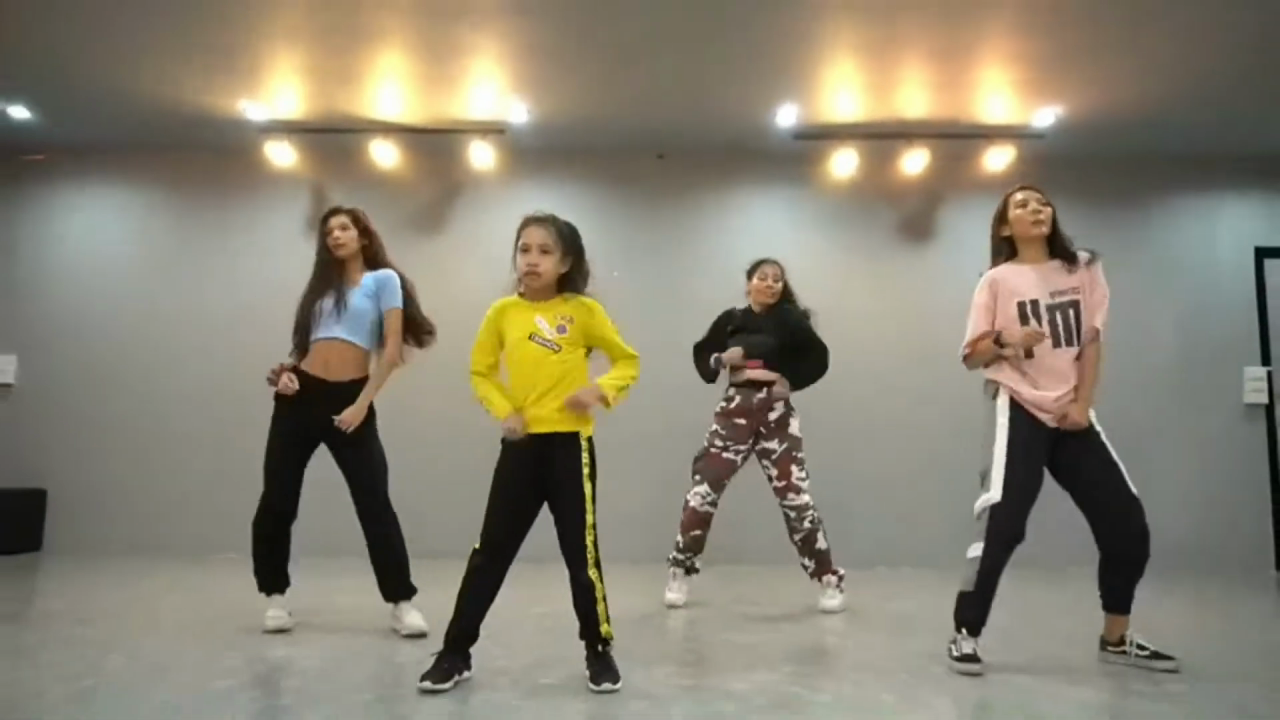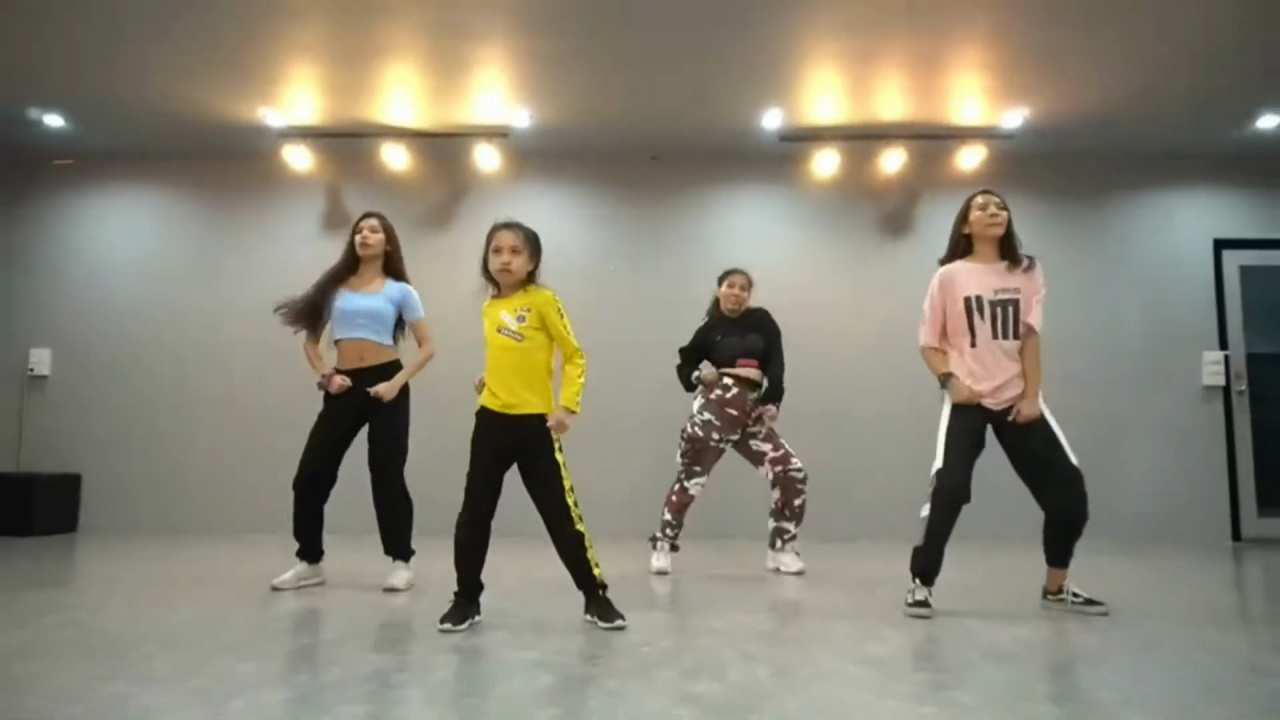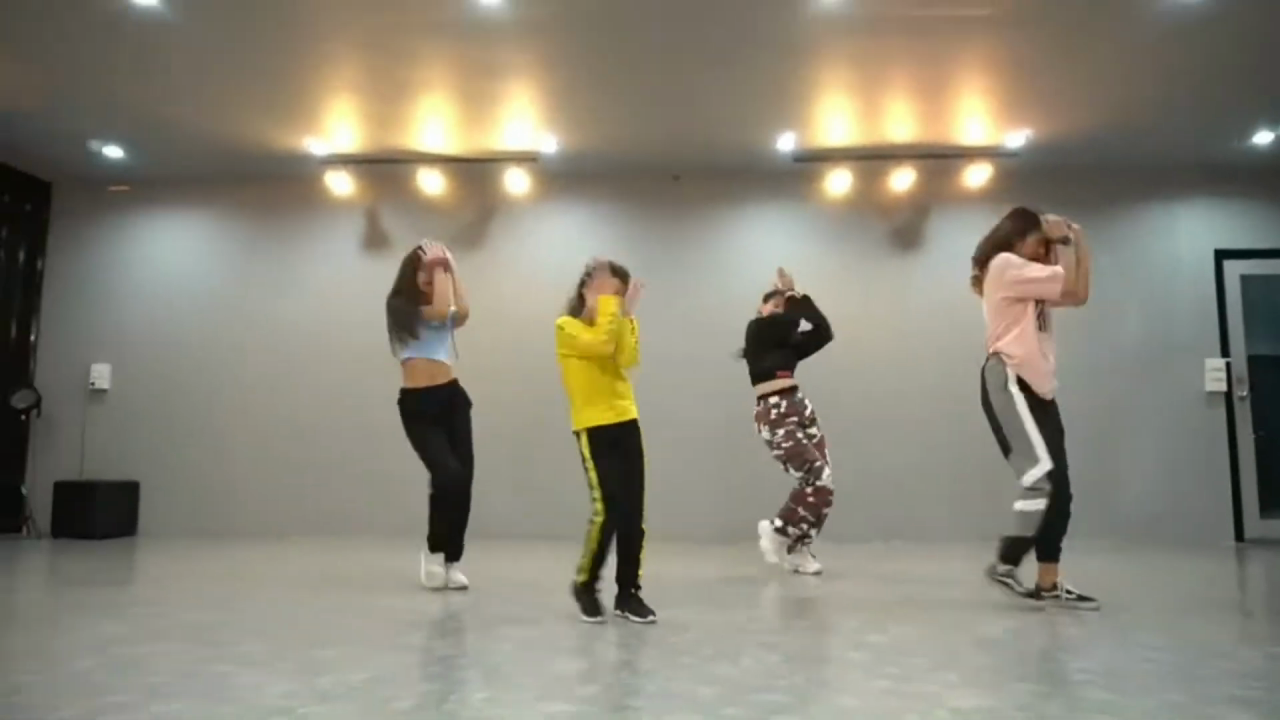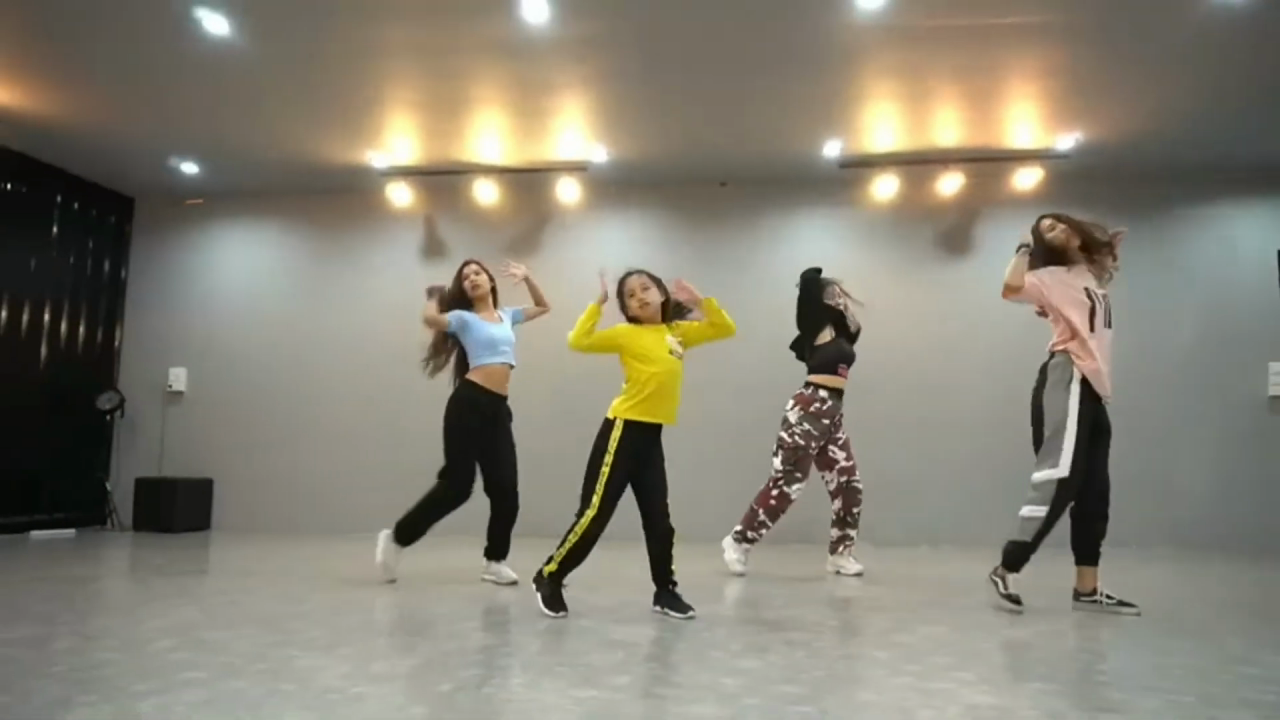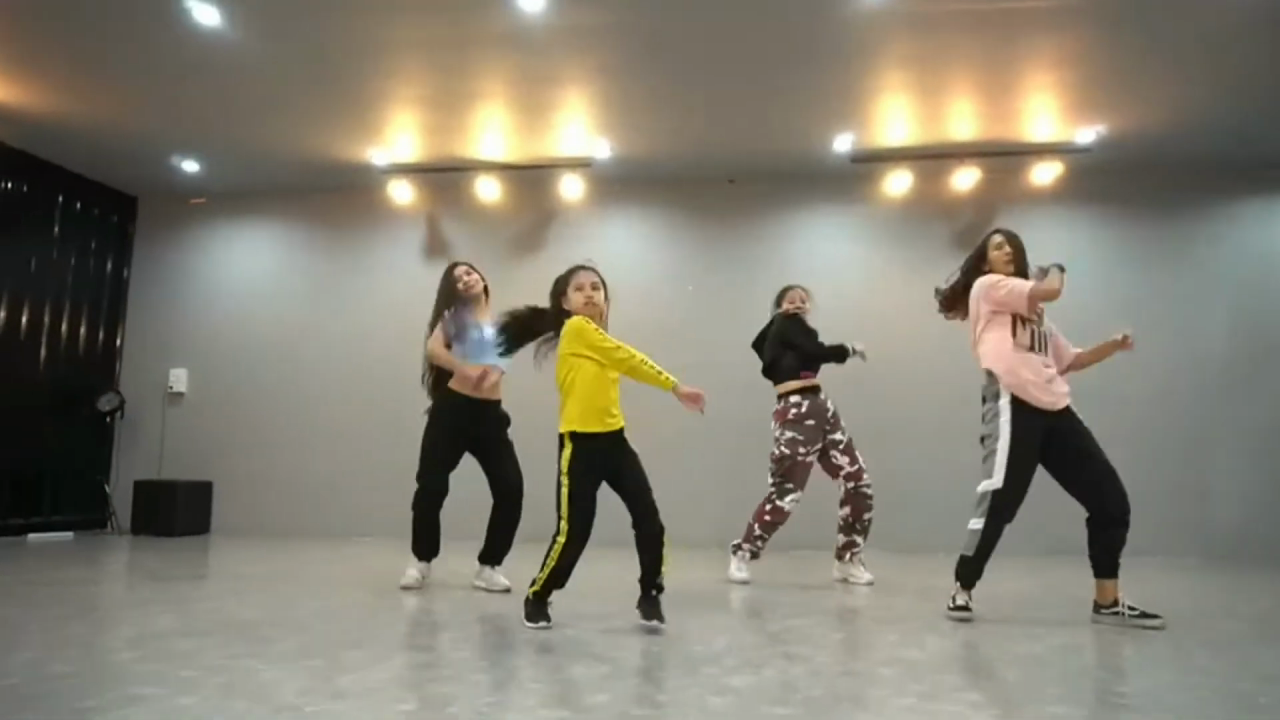
dt=0.5s
person 1, frame 1
left shoulder: (1084, 269)
right shoulder: (996, 281)
left elbow: (1092, 341)
right elbow: (971, 355)
left wrist: (1084, 403)
right wrist: (1004, 340)
left hip: (1072, 412)
right hip: (1017, 408)
left knee: (1126, 521)
right knee: (1003, 518)
person 1, frame 2
left shoulder: (1028, 272)
right shoulder: (949, 277)
left elbow: (1029, 336)
right elbow: (929, 340)
left wrist: (1032, 394)
right wrist: (950, 379)
left hip: (1017, 396)
right hip: (966, 398)
left knee: (1068, 489)
right knee: (949, 488)
left ankle: (1056, 588)
right ankle: (921, 584)
person 1, frame 3
left shoulder: (1036, 276)
right shoulder: (1003, 265)
left elbow: (1080, 294)
right elbow: (1067, 285)
left wrist: (1077, 242)
right wrist: (1063, 240)
left hip: (1038, 387)
right hip: (1009, 380)
left knee: (1057, 487)
right knee: (1042, 475)
left ankle: (1049, 582)
right ankle: (1006, 564)
person 1, frame 4
left shoulder: (1092, 274)
right shoulder: (1051, 277)
right elbow: (1011, 287)
left wrist: (1110, 248)
right wrist: (1023, 254)
left hip: (1094, 389)
right hip: (1069, 382)
left knee: (1094, 491)
right knee: (1057, 481)
left ankle: (1087, 587)
right ankle: (1005, 571)
person 1, frame 5
left shoulder: (1032, 309)
right shoulder: (986, 287)
left elbow: (1067, 361)
right elbow: (1050, 290)
left wrist: (1111, 346)
right wrist: (1053, 272)
left hip: (1056, 408)
right hip: (1012, 402)
left knee: (1110, 500)
right knee: (1000, 497)
left ankle: (1108, 601)
right ankle: (962, 589)
person 2, frame 1
left shoulder: (585, 311)
right shoulder: (503, 312)
left elbow: (628, 361)
right elbow: (480, 373)
left wrist: (602, 390)
right wrist: (505, 410)
left hip: (569, 443)
right hip: (520, 445)
left knee: (581, 553)
right knee: (491, 549)
person 2, frame 2
left shoulder: (543, 300)
right shoulder: (489, 307)
left elbow: (575, 356)
left wrist: (567, 406)
right wrist: (486, 376)
left hip: (535, 423)
right hip: (490, 421)
left knee: (561, 514)
right knee: (474, 513)
left ankle: (595, 596)
right ankle: (467, 599)
person 2, frame 3
left shoulder: (621, 325)
right shoulder: (566, 327)
left elbow: (627, 359)
right elbow: (601, 344)
left wrist: (625, 313)
right wrist: (607, 302)
left hip: (628, 428)
right hip: (593, 431)
left knee: (633, 516)
right knee: (607, 511)
left ankle: (628, 592)
right ankle: (585, 585)
person 2, frame 4
left shoulder: (682, 330)
right shoulder: (626, 334)
left elbow: (726, 328)
right elbow: (577, 341)
left wrist: (700, 301)
right wrist: (597, 303)
left hip: (651, 433)
right hip: (624, 429)
left knee: (658, 517)
right knee: (596, 511)
left ankle: (665, 591)
right ankle: (548, 578)
person 2, frame 5
left shoulder: (597, 341)
right shoulder: (576, 329)
right elbow: (630, 360)
right wrist: (677, 387)
left hip: (614, 439)
right hip: (580, 443)
left knee: (648, 516)
right knee: (573, 530)
left ankle: (649, 594)
right ankle: (537, 597)
person 3, frame 1
left shoulder: (384, 279)
right shoulder: (322, 287)
left elbow: (392, 345)
left wrist: (362, 403)
right wrist: (284, 372)
left hip: (350, 403)
right hip: (301, 399)
left knee: (374, 505)
right knee: (275, 502)
left ankle: (401, 602)
right ankle: (275, 595)
person 3, frame 2
left shoulder: (401, 292)
right shoulder: (335, 286)
left elbow: (427, 346)
right elbow: (310, 337)
left wrist: (398, 383)
right wrist: (324, 374)
left hip: (385, 385)
right hip: (345, 388)
left knee: (387, 476)
right knee: (311, 475)
left ankle: (400, 562)
right ankle: (310, 562)
person 3, frame 3
left shoulder: (450, 314)
right shoulder: (401, 309)
left elbow: (460, 313)
right elbow: (441, 311)
left wrist: (451, 268)
right wrist: (438, 270)
left hip: (452, 398)
right hip: (417, 404)
left knee: (461, 483)
right knee: (449, 476)
left ankle: (449, 561)
right ankle: (434, 550)
person 3, frame 4
left shoulder: (507, 316)
right shoulder: (462, 317)
left elbow: (543, 307)
right elbow: (432, 319)
left wrist: (526, 279)
right wrist: (433, 296)
left hip: (495, 410)
right hip: (466, 406)
left knee: (505, 491)
right knee: (455, 487)
left ankle: (495, 561)
right ankle: (395, 539)
person 3, frame 5
left shoulder: (497, 324)
right shoulder: (455, 314)
right elbow: (433, 349)
right wrist: (466, 371)
left hip: (489, 414)
right hip: (452, 408)
left knee: (511, 490)
right knee: (431, 489)
left ankle: (488, 567)
right ankle: (421, 561)
person 4, frame 1
left shoulder: (789, 321)
right shoulder: (731, 320)
left elbow: (818, 359)
right elbow: (702, 354)
left wrist: (790, 382)
right wrist: (720, 359)
left hip: (775, 410)
right hip: (735, 409)
left knee: (795, 496)
right knee: (702, 492)
left ankle: (830, 580)
right ankle: (680, 573)
person 4, frame 2
left shoulder: (761, 320)
right shoulder: (709, 329)
left elbow: (776, 361)
right elbow: (686, 364)
left wrist: (773, 399)
right wrist: (700, 376)
left hip: (754, 405)
right hip: (718, 402)
left knee: (791, 473)
right knee: (692, 476)
left ankle: (781, 549)
right ankle: (662, 545)
person 4, frame 3
left shoulder: (790, 339)
right shoulder: (758, 329)
left elbow: (824, 334)
right elbow: (787, 322)
left wrist: (800, 300)
right wrist: (792, 296)
left hip: (800, 409)
right hip: (773, 414)
left knee: (821, 482)
right knee: (818, 478)
left ankle: (797, 550)
right ankle: (777, 531)
person 4, frame 4
left shoulder: (837, 326)
right shoulder: (816, 319)
right elbow: (810, 281)
left wrist: (854, 325)
right wrist: (817, 279)
left hip: (831, 411)
right hip: (808, 408)
left knee: (849, 485)
right knee: (787, 483)
left ankle: (841, 553)
right ankle: (738, 543)
person 4, frame 5
left shoulder: (791, 332)
right shoulder: (784, 326)
right elbow: (816, 352)
right wrist: (850, 350)
left hip: (820, 410)
right hip: (794, 414)
left knee: (858, 485)
right knee: (785, 493)
left ankle: (848, 561)
right ankle: (741, 554)
